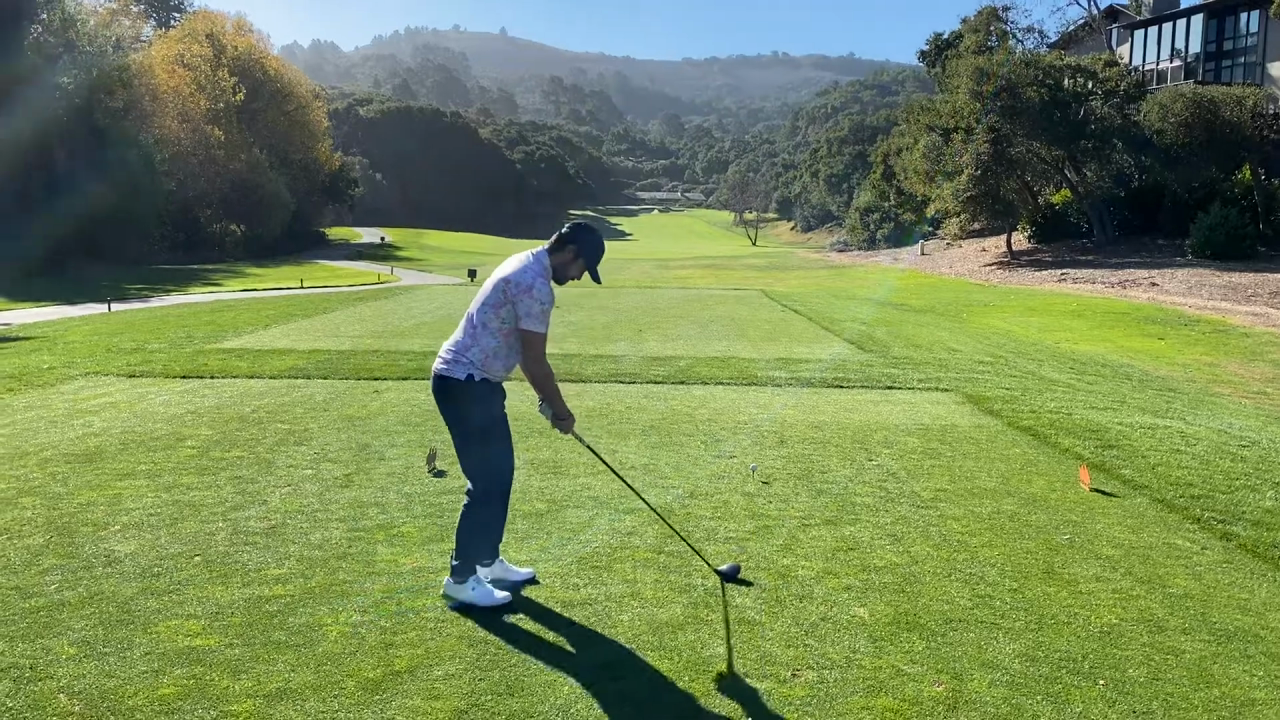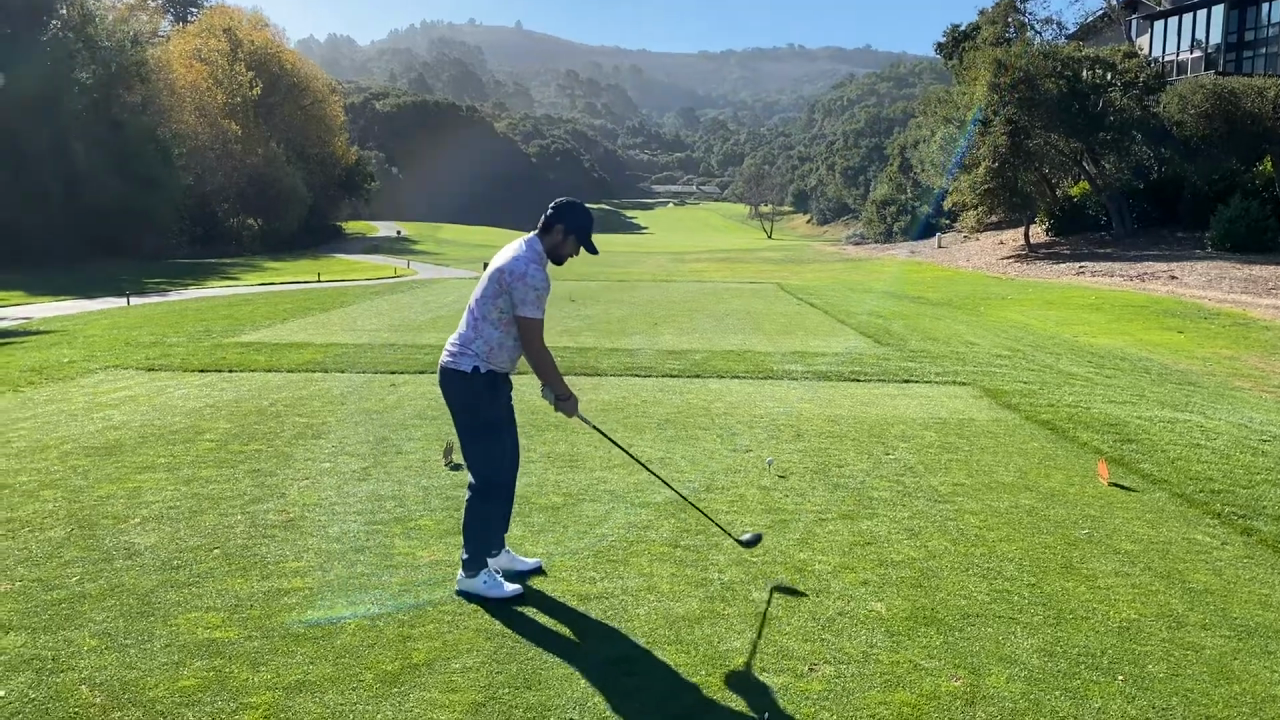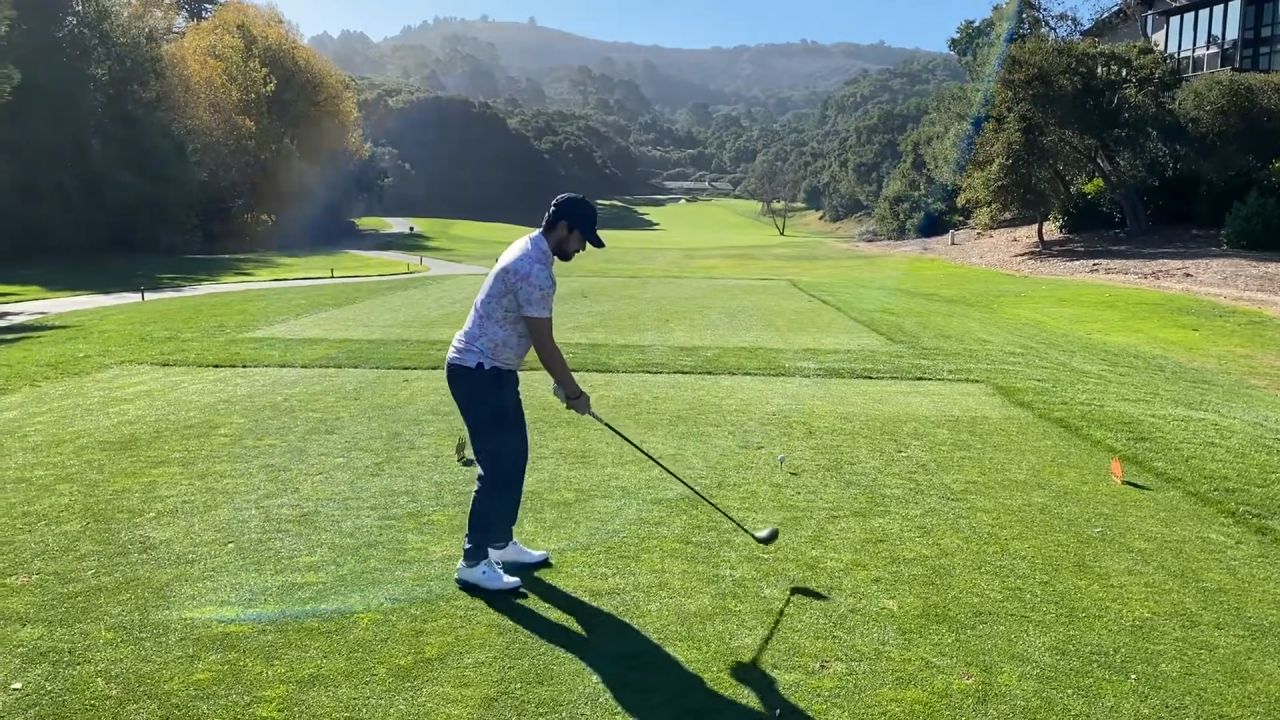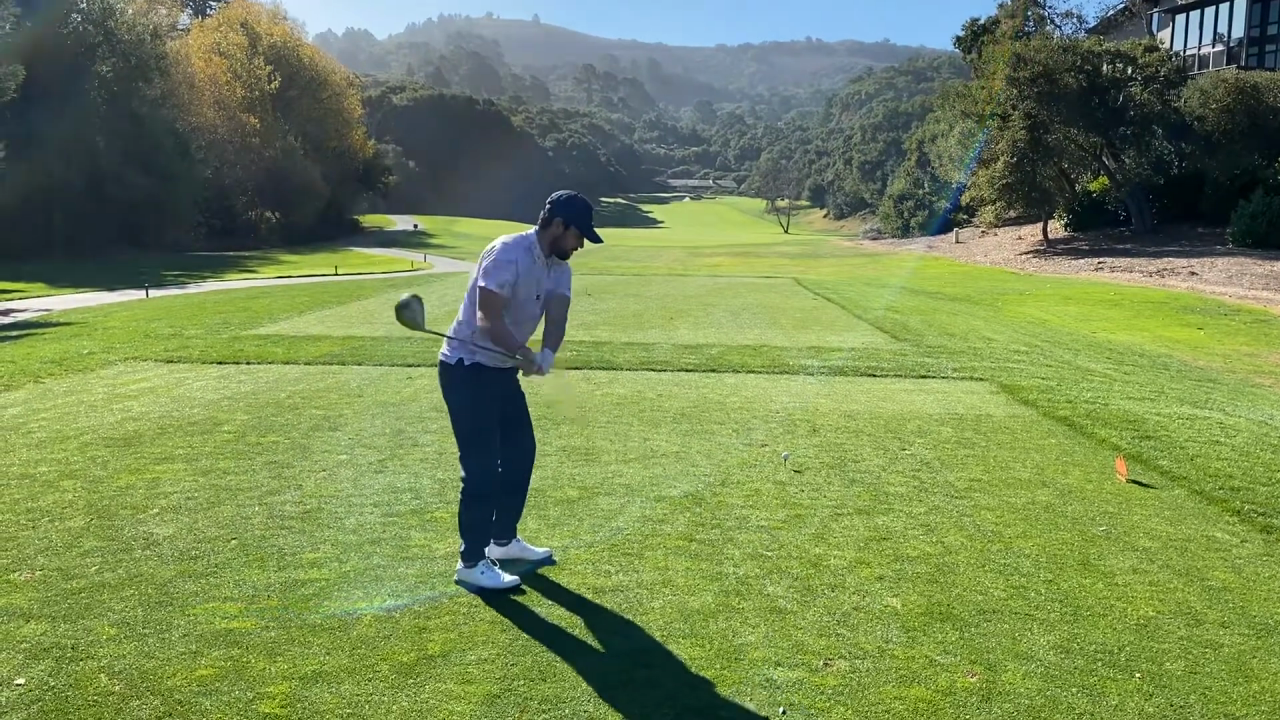
dt=0.7s
person 1, frame 1
left shoulder: (524, 265)
right shoulder: (535, 285)
left elbow: (522, 351)
right elbow: (535, 360)
left wrist: (547, 400)
right wrist: (561, 411)
left hip: (473, 380)
right hip: (464, 383)
left knee: (499, 471)
right knee: (488, 479)
left ankle: (486, 559)
right ankle: (461, 576)
person 1, frame 2
left shoulder: (520, 254)
right shoulder: (530, 271)
left elbow: (521, 339)
right elbow: (533, 345)
left wrist: (551, 385)
right wrist: (563, 394)
left hip: (482, 374)
right hip: (472, 376)
left knee: (504, 465)
right knee: (489, 474)
left ankle: (493, 551)
right ankle: (473, 570)
person 1, frame 3
left shoulder: (528, 251)
right shoulder: (534, 271)
left elbow: (537, 338)
right elbow: (544, 344)
left wrist: (563, 382)
right wrist: (575, 392)
left hip: (493, 370)
right hip: (477, 371)
left knee: (514, 456)
right knee: (498, 466)
left ankle: (499, 542)
right ankle: (473, 560)
person 1, frame 4
left shoulder: (559, 269)
right shoulder: (507, 252)
left elbow: (556, 317)
right elbow: (487, 319)
left wrist: (546, 354)
right wrist: (521, 353)
left hip: (501, 369)
right hip: (467, 367)
left knee: (520, 454)
right knee: (482, 466)
left ankle: (503, 539)
right ankle: (472, 561)
